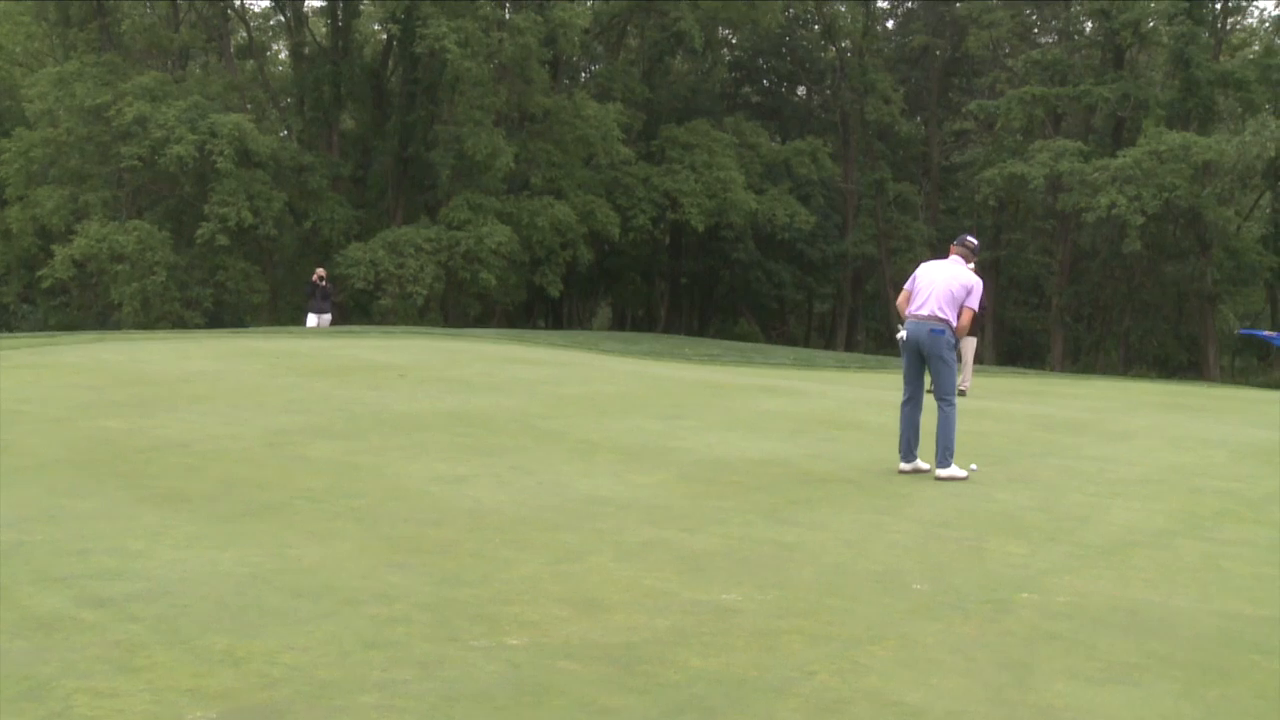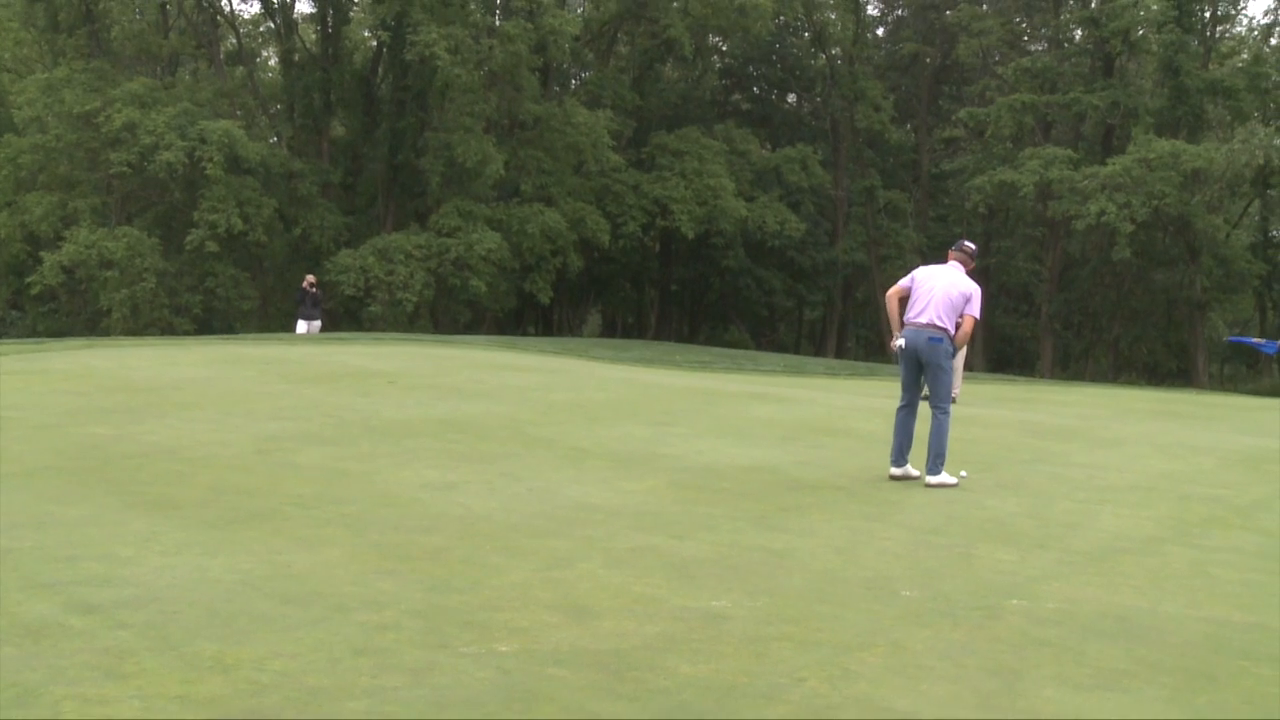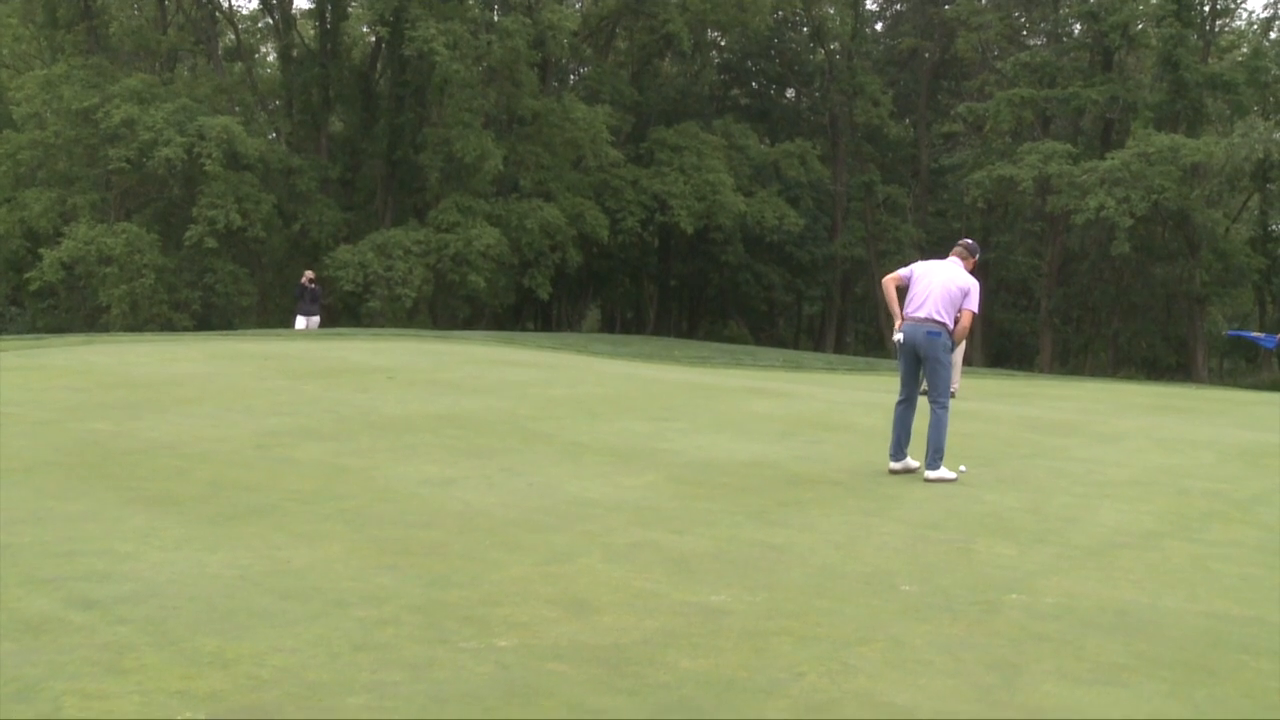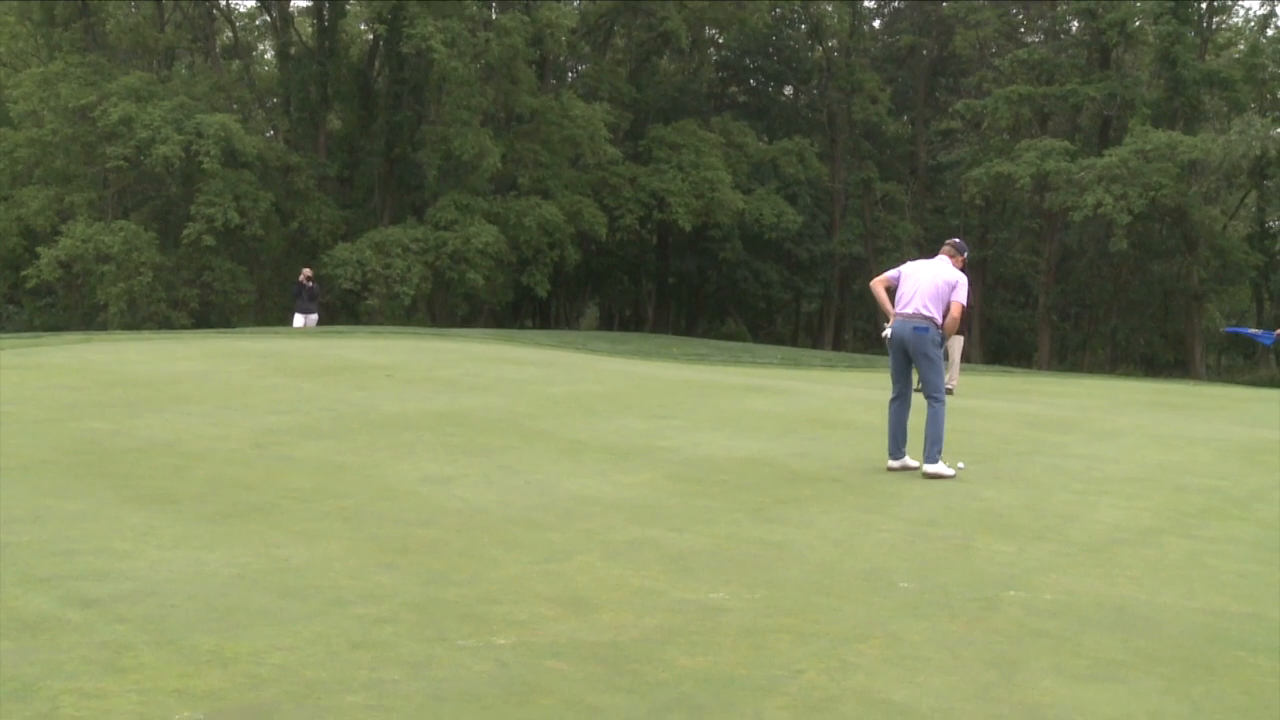
dt=0.3s
person 1, frame 1
left shoulder: (925, 266)
right shoulder: (973, 280)
left elbow: (901, 303)
right elbow: (964, 323)
right wrist: (952, 343)
left hip: (910, 329)
right hip: (938, 333)
left knee: (911, 397)
right knee: (946, 401)
left ankle: (908, 459)
right ankle: (944, 465)
person 1, frame 2
left shoulder: (923, 271)
right shoulder: (971, 287)
left elbow: (891, 295)
right elbow: (965, 330)
left wrist: (897, 332)
right wrist: (951, 353)
left hip: (909, 337)
right hip: (937, 342)
left knee: (907, 403)
right knee: (940, 408)
left ankle: (898, 464)
right ankle: (935, 472)
person 1, frame 3
left shoulder: (923, 266)
right shoulder: (969, 281)
left elbow: (888, 281)
right elbow: (964, 325)
left wrist: (898, 318)
right wrist: (949, 347)
left hip: (908, 331)
right hip: (935, 336)
left knee: (906, 396)
right knee: (939, 403)
left ankle: (898, 457)
right ankle: (934, 466)
person 1, frame 4
left shoulder: (912, 265)
right shoulder: (958, 276)
left elbow: (876, 284)
right elbow: (954, 316)
left wrist: (892, 316)
right wrist: (941, 341)
left hip: (898, 329)
right hip: (924, 331)
left knee: (900, 394)
right knee: (936, 398)
left ankle: (896, 456)
right ankle: (932, 461)
